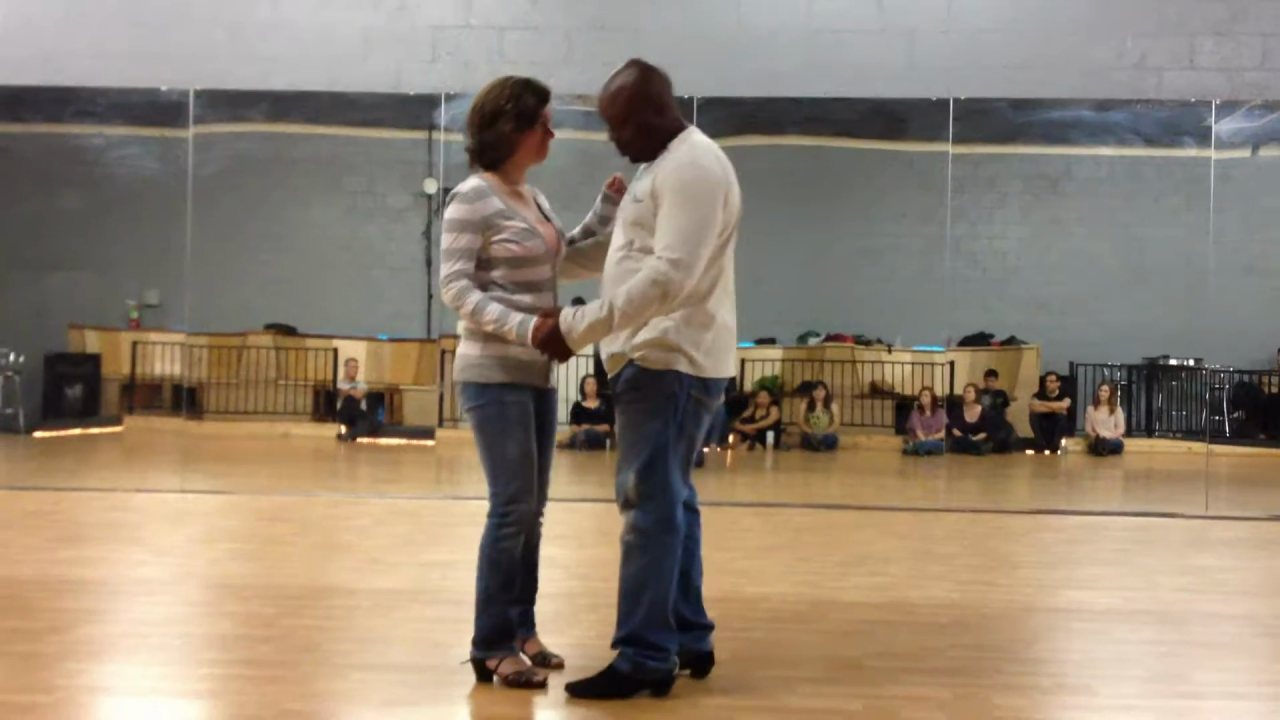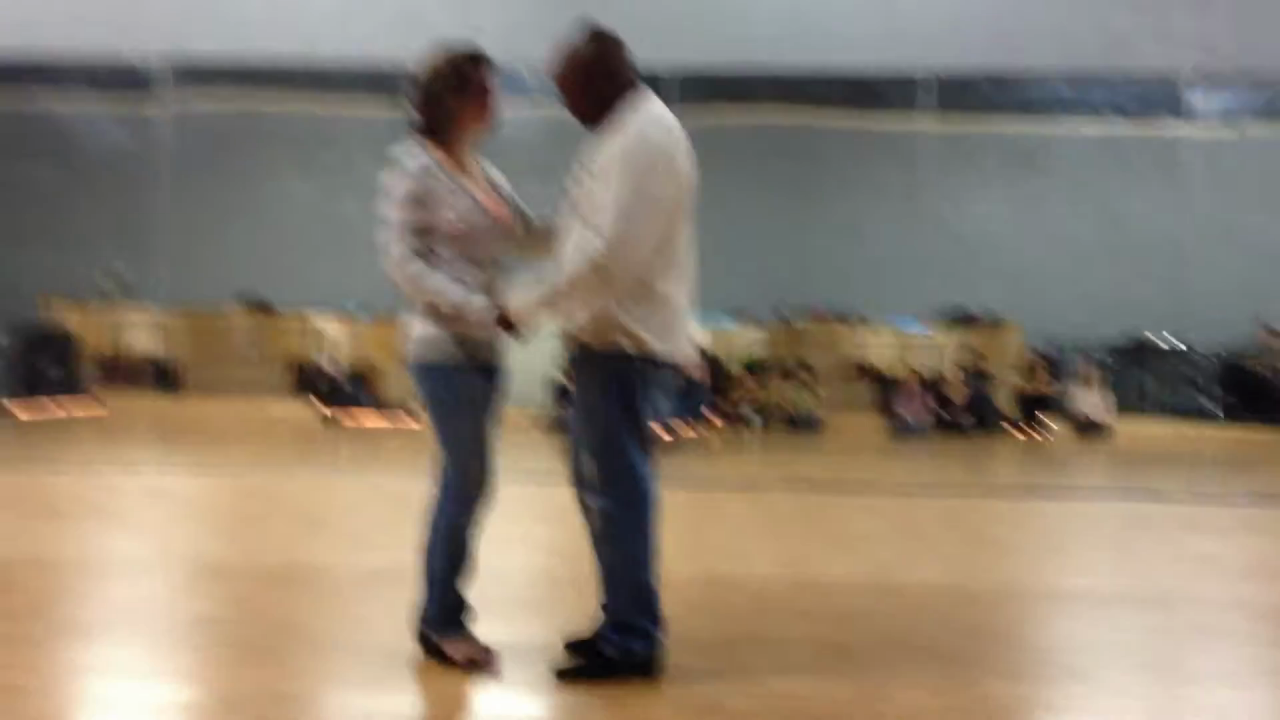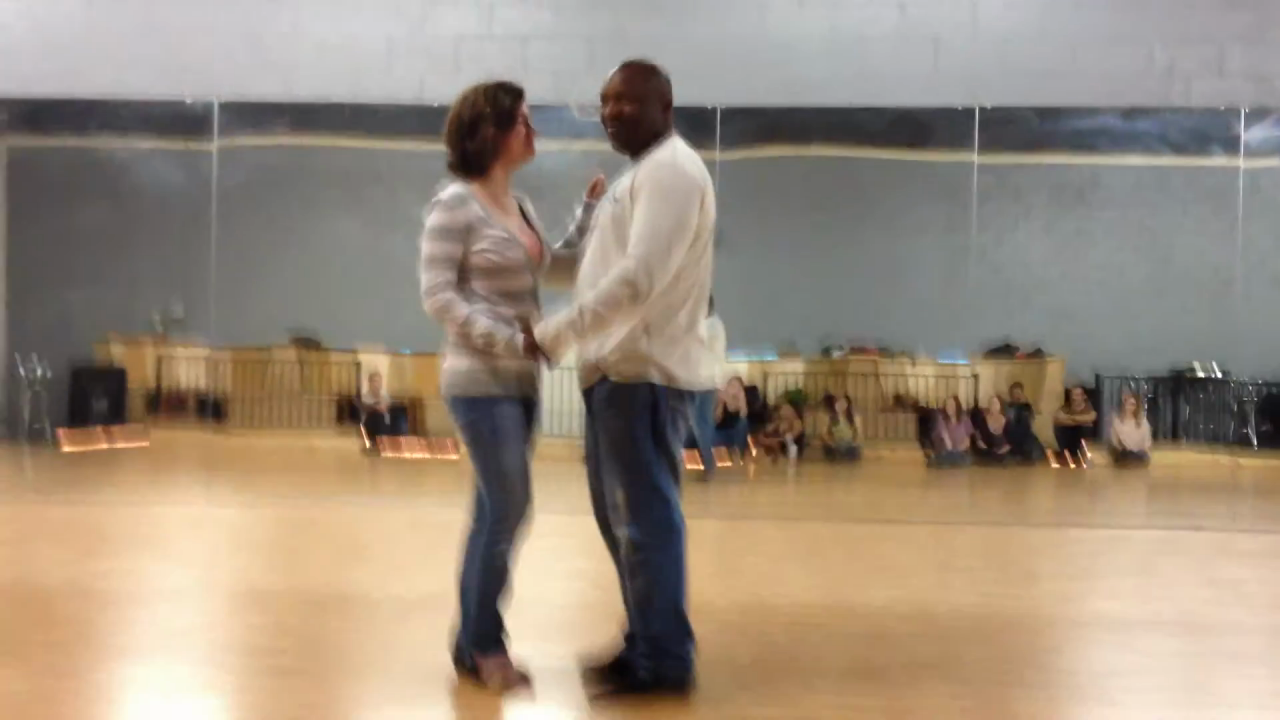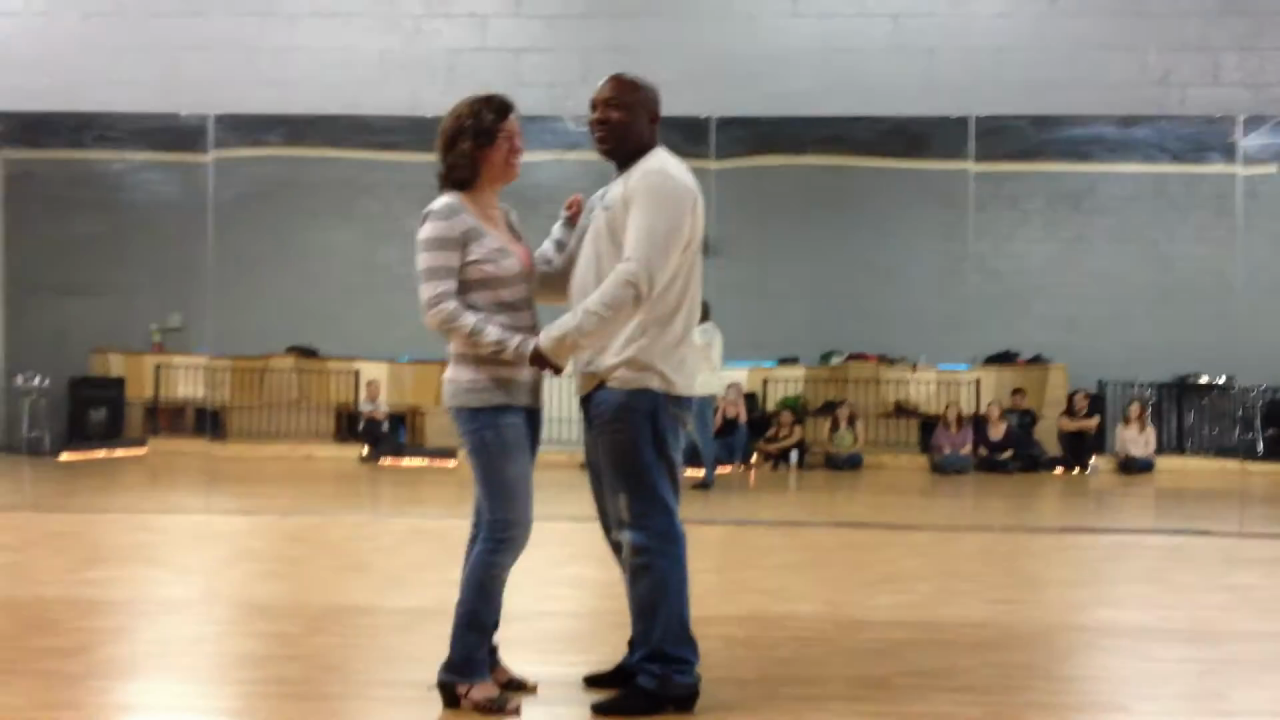
dt=0.7s
person 1, frame 1
left shoulder: (692, 166)
right shoulder: (666, 166)
left elbow: (670, 275)
left wrist: (576, 327)
right wrist: (580, 326)
left hip: (671, 361)
right hip: (662, 358)
left knee: (649, 504)
right knee: (670, 502)
left ankle: (645, 657)
right ankle: (687, 638)
person 1, frame 2
left shoulder: (638, 136)
right shoulder: (632, 130)
left elbow: (609, 253)
left wrist: (523, 306)
left hip: (625, 338)
right hip: (617, 334)
left knee: (615, 487)
right knee: (603, 481)
left ankle: (631, 641)
right ankle: (628, 619)
person 1, frame 3
left shoulder: (671, 171)
right shoulder: (639, 175)
left elbow: (638, 279)
left wrist: (553, 332)
left hip: (644, 374)
right hip: (616, 370)
left knee: (645, 519)
right knee: (622, 518)
left ankle: (665, 660)
right ankle: (647, 643)
person 1, frame 4
left shoulder: (660, 179)
right shoulder: (624, 185)
left elbow: (635, 282)
left wrist: (558, 341)
left hip: (641, 383)
right hip: (613, 379)
left knee: (647, 529)
right knee: (628, 529)
right ankle: (648, 656)
person 2, frame 1
left shoulder: (533, 199)
right shoulder: (472, 197)
left elbow: (572, 261)
right elbow: (454, 287)
left wrist: (609, 207)
right wrist: (522, 327)
left hip: (535, 375)
right hip: (494, 373)
left knee: (529, 506)
right knee: (513, 506)
left ankle: (518, 628)
right ankle: (492, 644)
person 2, frame 2
left shoulder: (489, 174)
right shoulder: (416, 168)
left elbow: (528, 237)
right elbow: (402, 262)
right wrist: (476, 305)
left hip: (482, 350)
right hip: (444, 348)
left knee: (461, 480)
right knee: (469, 479)
left ankle: (440, 617)
right ankle: (444, 622)
person 2, frame 3
left shoulder: (519, 205)
right shoulder: (455, 205)
left elbow: (550, 266)
right elbow: (438, 296)
left wrist: (589, 210)
right wrist: (512, 340)
left hip: (519, 383)
right hip: (480, 383)
left knee: (494, 513)
right knee: (506, 512)
left ankle: (474, 641)
right ankle: (482, 646)
person 2, frame 4
left shoulder: (502, 215)
right shoulder: (446, 215)
right elbow: (439, 309)
left wrist: (567, 227)
right wrist: (524, 348)
left hip: (520, 392)
right hip: (484, 394)
left knee: (495, 528)
right knee: (508, 528)
left ankle: (482, 656)
right ankle: (463, 670)
